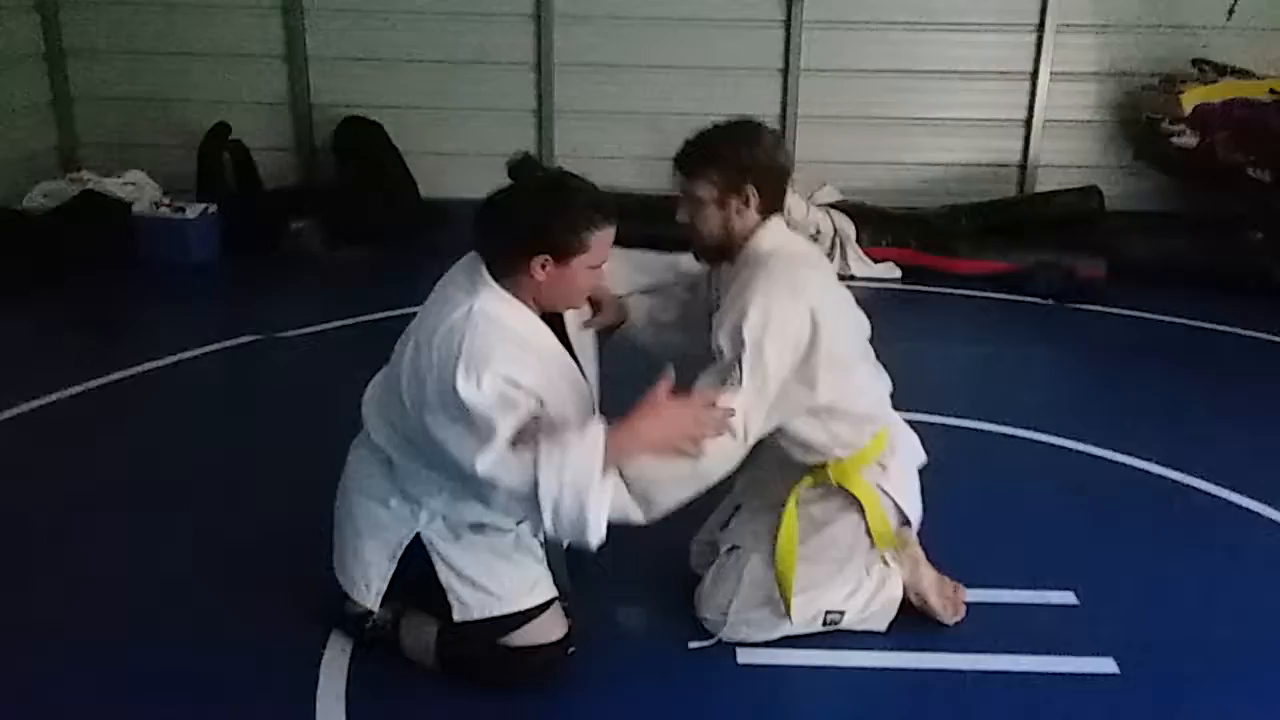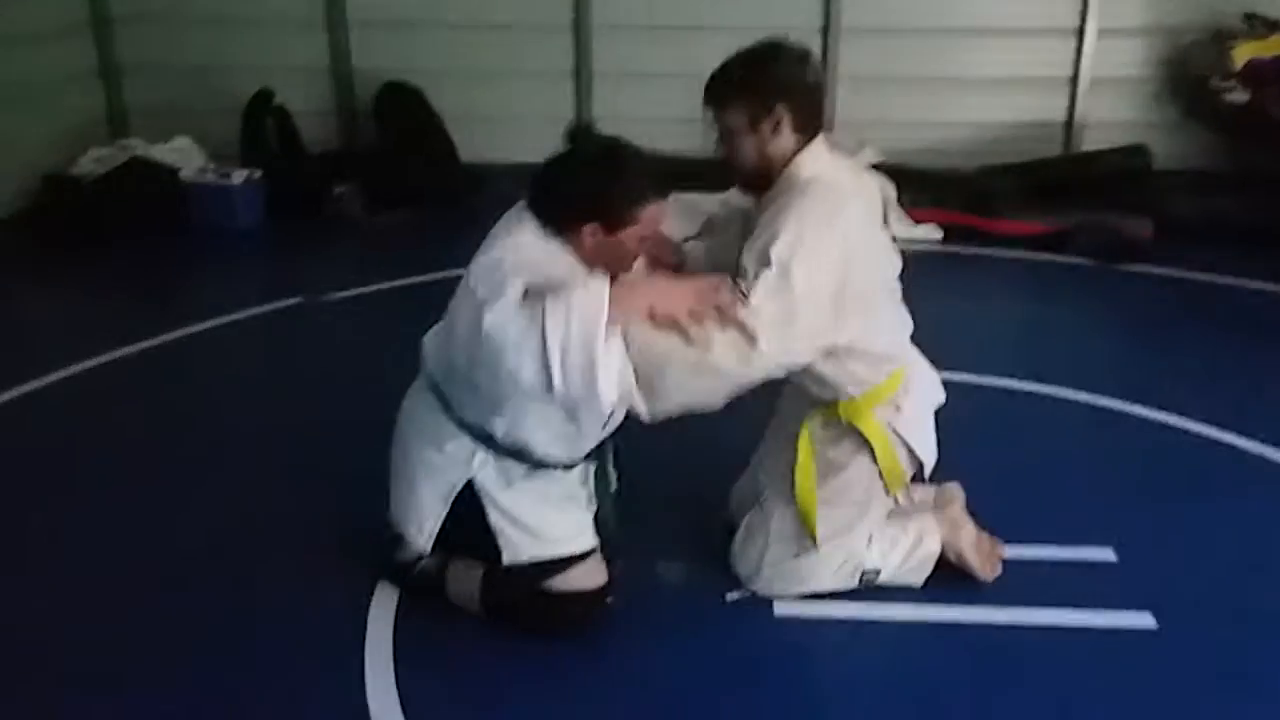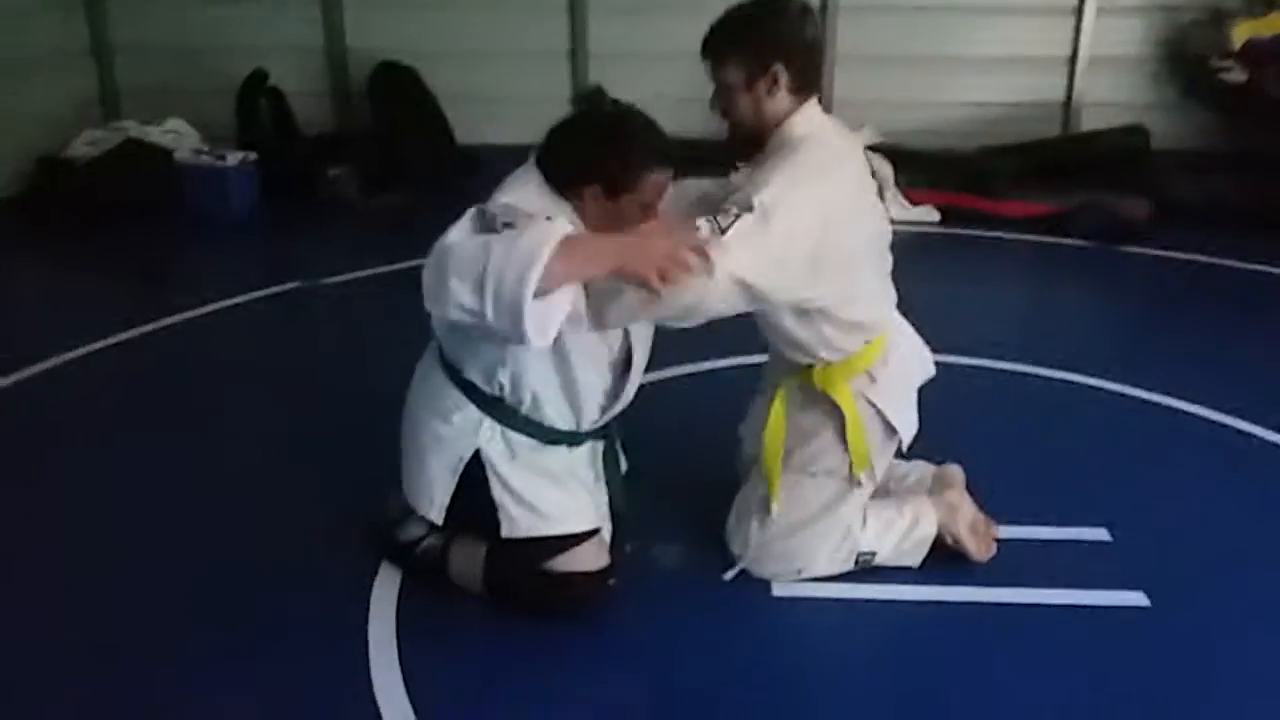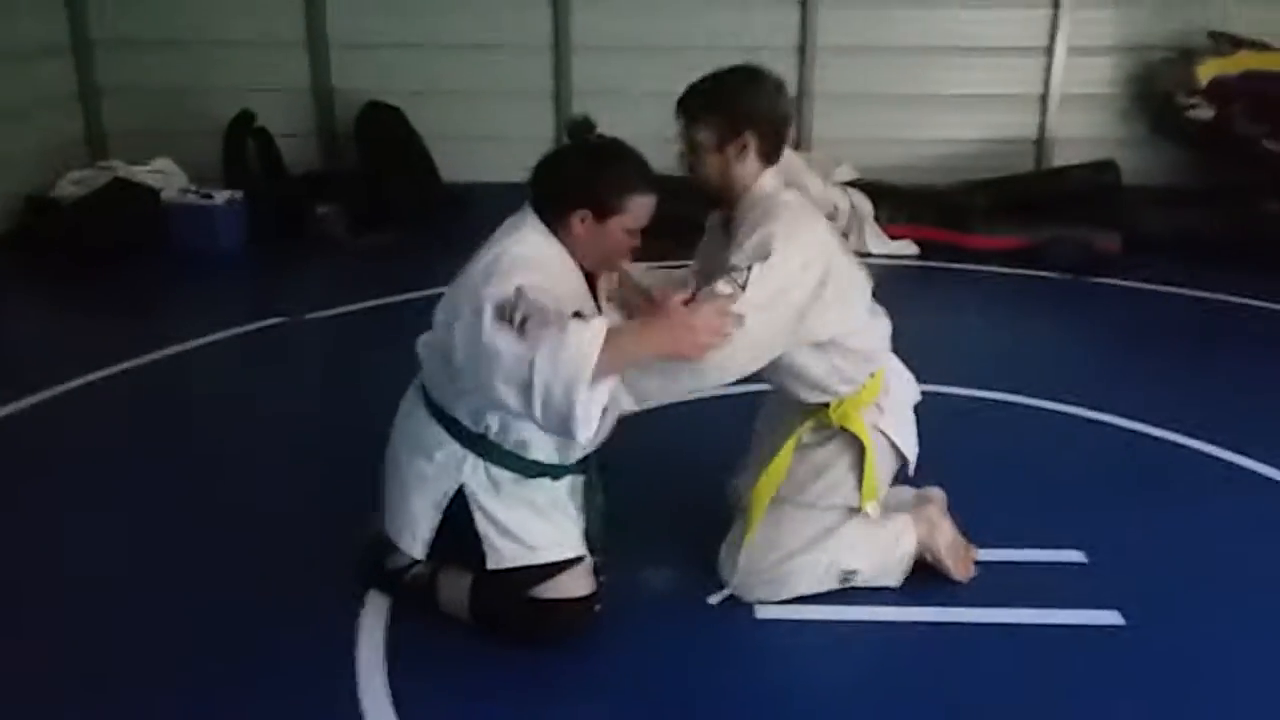
dt=0.2s
person 1, frame 1
left shoulder: (772, 293)
right shoulder: (776, 253)
left elbow: (715, 435)
right elbow: (679, 298)
left hip: (853, 482)
right hip: (806, 458)
left knee: (725, 609)
right knee: (710, 559)
left ankle: (896, 578)
right ankle: (880, 553)
person 1, frame 2
left shoulder: (810, 220)
right shoulder: (831, 178)
left elbow: (735, 349)
right elbow: (737, 223)
left hip: (870, 420)
right hip: (845, 396)
left knee: (765, 566)
right knee: (750, 509)
left ankle: (935, 534)
right ankle: (929, 504)
person 1, frame 3
left shoulder: (800, 178)
right shoulder: (818, 142)
left elbow: (692, 281)
right elbow: (724, 218)
left hip: (850, 387)
right hip: (824, 364)
left knee: (764, 551)
right knee: (763, 483)
left ankle: (933, 516)
right ankle: (929, 484)
person 1, frame 4
left shoulder: (787, 233)
right shoulder: (737, 219)
left elbow: (713, 347)
left hip: (856, 421)
right hip: (809, 401)
left knee: (749, 573)
right knee: (753, 505)
left ankle: (915, 531)
right ankle: (899, 499)
person 2, frame 1
left shoulder: (517, 290)
right shoulder: (479, 347)
right elbow: (526, 471)
left wrist: (608, 311)
right wrist: (639, 433)
left hip: (473, 496)
right hip: (425, 516)
right knee: (539, 652)
right ankle: (382, 617)
person 2, frame 2
left shoulder: (567, 231)
right shoulder: (522, 262)
right elbow: (517, 337)
right wrist: (643, 293)
left hip: (527, 447)
right hip: (476, 462)
left knee: (599, 537)
right knee: (579, 601)
left ankle: (441, 532)
right ankle: (425, 562)
person 2, frame 3
left shoulder: (579, 205)
right shoulder: (524, 215)
right elbow: (466, 270)
left hip: (546, 423)
right hip: (486, 434)
left knee: (609, 539)
right knee: (579, 582)
left ankle: (437, 512)
right ankle: (425, 543)
person 2, frame 4
left shoulder: (561, 247)
right shoulder: (521, 272)
right elbow: (536, 364)
left wrist: (658, 313)
right wrist: (655, 337)
left hip: (515, 456)
right hip: (470, 467)
left knee: (585, 555)
right knee: (566, 609)
left ankle: (441, 543)
right ankle: (415, 571)
